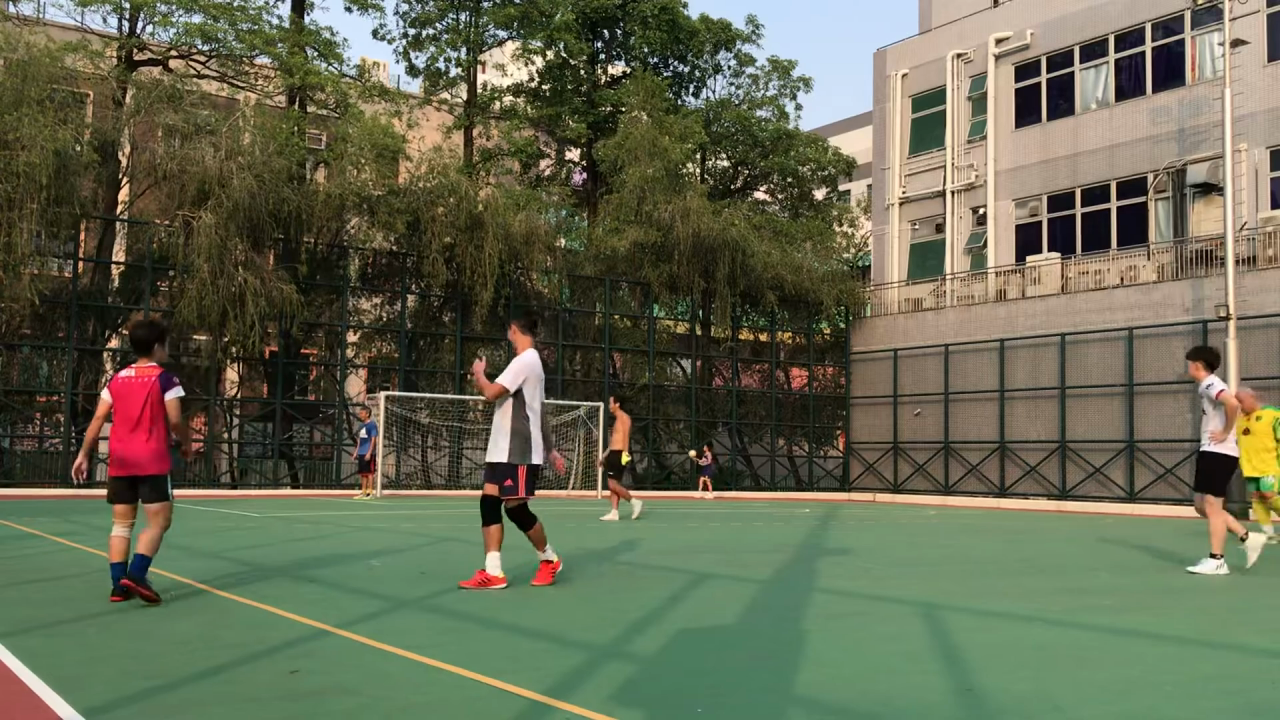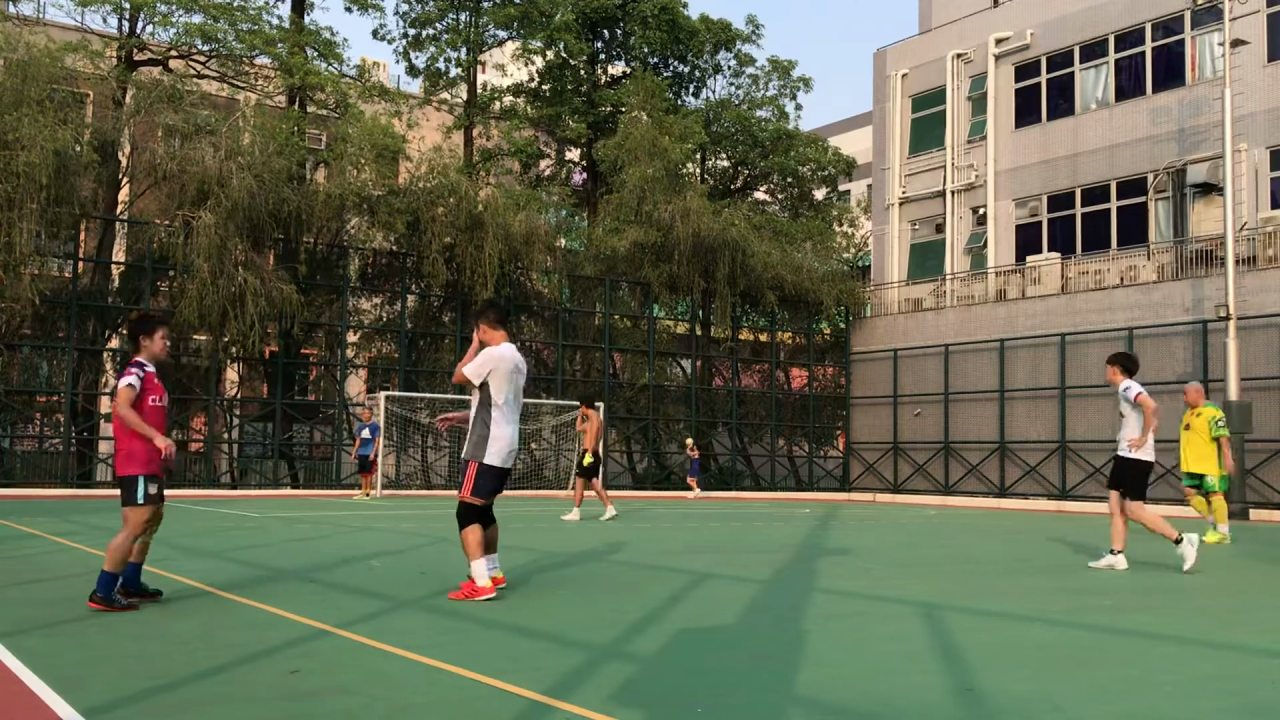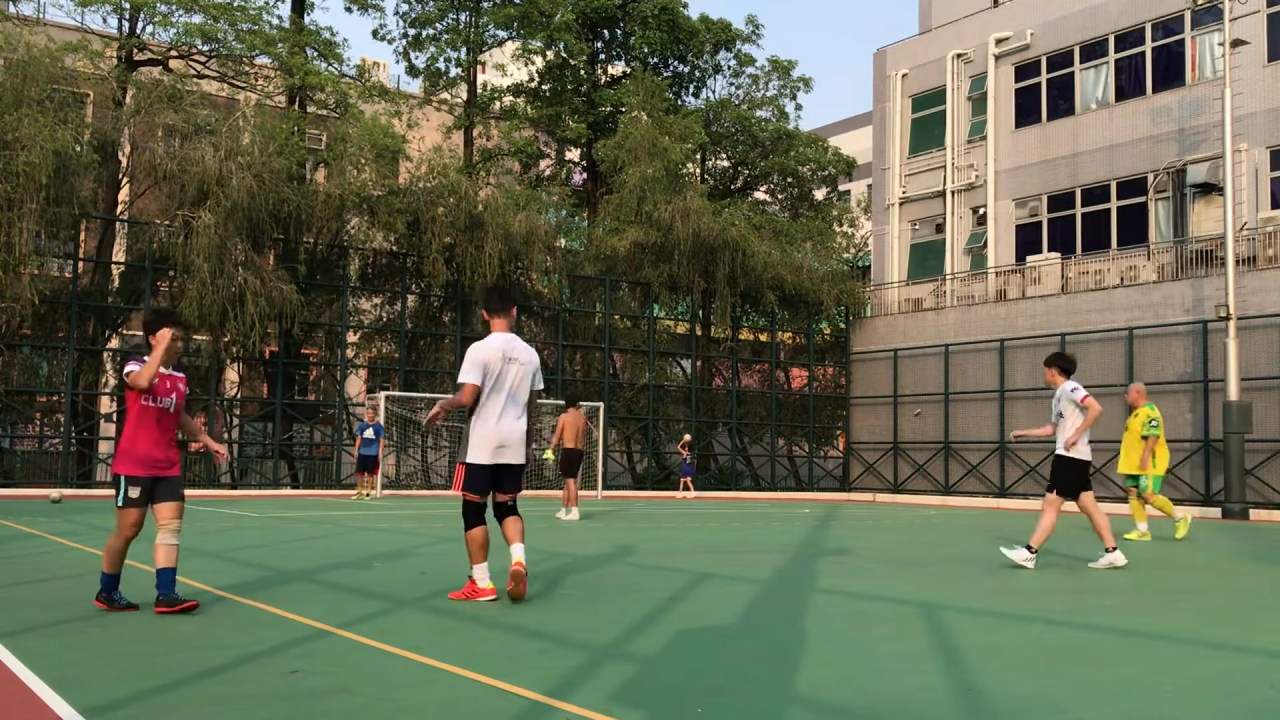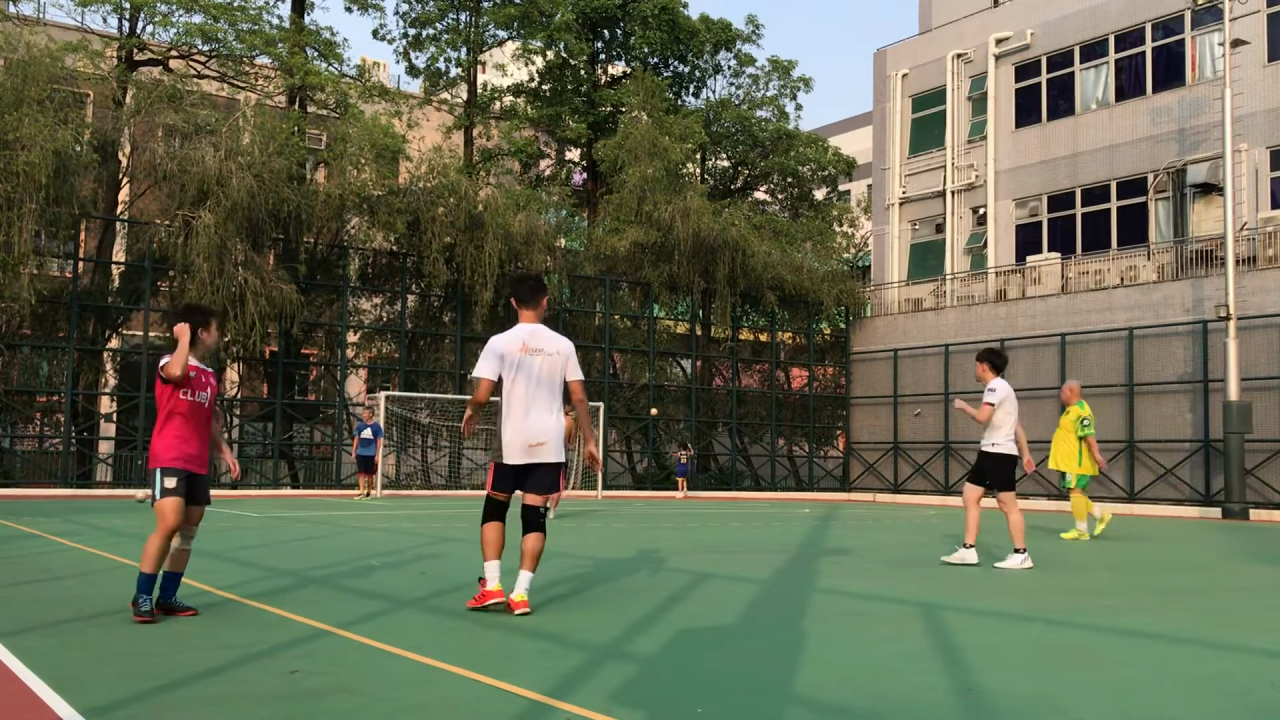
dt=0.4s
person 1, frame 1
left shoulder: (524, 361)
right shoulder: (529, 363)
left elbow: (491, 393)
right elbow: (539, 413)
left wrist: (478, 373)
right wrist: (550, 449)
left hip: (519, 451)
right hip: (503, 448)
left knee: (516, 508)
right knee: (489, 503)
left ankle: (549, 560)
right ankle: (493, 572)
person 1, frame 2
left shoulder: (492, 355)
right shoulder: (518, 360)
left elbow: (458, 378)
left wrist: (475, 344)
right wrist: (461, 417)
left hip: (487, 448)
right hip: (504, 448)
left knee: (467, 511)
right knee: (483, 509)
left ankle: (481, 583)
right ankle: (492, 572)
person 1, frame 3
left shoulder: (480, 350)
right shoulder: (530, 354)
left elbow: (466, 399)
left wrist: (440, 407)
right wrist: (527, 440)
left hip: (481, 444)
right hip: (515, 445)
left knee: (474, 511)
right knee: (507, 507)
left ankle: (482, 583)
right ankle: (519, 561)
person 1, frame 4
left shoulder: (500, 342)
right shoulder: (563, 345)
left elbow: (481, 395)
right elbow: (579, 398)
left wrist: (470, 413)
right wrist: (589, 441)
left hip: (513, 442)
right hip: (550, 445)
left knee: (494, 510)
right knee: (535, 515)
left ankle: (491, 584)
right ankle: (519, 593)
person 2, frame 1
left shoulder: (117, 379)
right shoulder: (165, 378)
left elbow: (98, 418)
right elbow: (175, 420)
left wrist: (84, 454)
right wrist: (185, 443)
left hip: (120, 462)
right hip: (153, 462)
left knee: (122, 524)
right knee: (159, 521)
left ankle: (120, 585)
right ankle: (136, 575)
person 2, frame 2
left shoulder: (149, 375)
right shoulder: (135, 371)
right elbow: (121, 410)
right wrist: (157, 438)
left hip: (150, 464)
right hip: (137, 464)
left knee: (150, 522)
right knee: (135, 526)
left ankle: (129, 583)
right ankle: (103, 593)
person 2, frame 3
left shoulder: (180, 379)
right shoulder: (135, 367)
right elbow: (144, 381)
left wrist: (208, 442)
right wrist: (163, 347)
left hip: (168, 466)
right hip: (134, 464)
left knee: (171, 526)
right knee: (128, 529)
left ankle: (166, 594)
right ankle: (107, 592)
person 2, frame 4
left shoulder: (210, 375)
right shoulder: (171, 360)
right elbow: (176, 371)
left wrist: (225, 452)
right wrist: (183, 338)
left hip: (198, 463)
right hip: (169, 459)
left knee: (188, 530)
right knee: (168, 524)
left ankle: (167, 598)
right ankle: (142, 595)
person 3, frame 1
left shoulder: (1209, 385)
right shoulder: (1211, 386)
left elbow: (1232, 404)
right elbow: (1234, 407)
left wrist: (1226, 433)
right wrist: (1224, 433)
left hip: (1218, 454)
right hip: (1212, 454)
left knee: (1211, 508)
right knee: (1202, 506)
left ankle: (1216, 559)
right ankle: (1248, 539)
person 3, frame 2
left shoulder: (1127, 387)
right shoulder: (1129, 389)
left elbow: (1150, 406)
right elbow: (1153, 420)
left wrist: (1143, 438)
left hip: (1134, 458)
right hip: (1126, 457)
left knee: (1135, 511)
right knee: (1116, 507)
left ankle: (1183, 541)
right ankle: (1115, 555)
person 3, frame 3
left shoulder: (1071, 389)
right shoulder: (1060, 394)
left elbow: (1096, 409)
right elbow: (1052, 429)
left wrist: (1077, 435)
right wrist: (1024, 433)
left hip: (1069, 458)
right hip: (1076, 458)
left knee: (1050, 506)
right knee: (1090, 507)
left ankle: (1029, 553)
right ankle: (1113, 553)
person 3, frame 4
left shoulder: (996, 387)
right shoulder: (999, 388)
left elbow: (982, 417)
right elbow: (1016, 425)
left wrist: (963, 406)
right wrist: (1026, 453)
left hip: (999, 453)
right hip: (990, 453)
left knee: (1008, 505)
right knee: (970, 498)
left ankle: (1020, 555)
right ankle: (968, 550)
